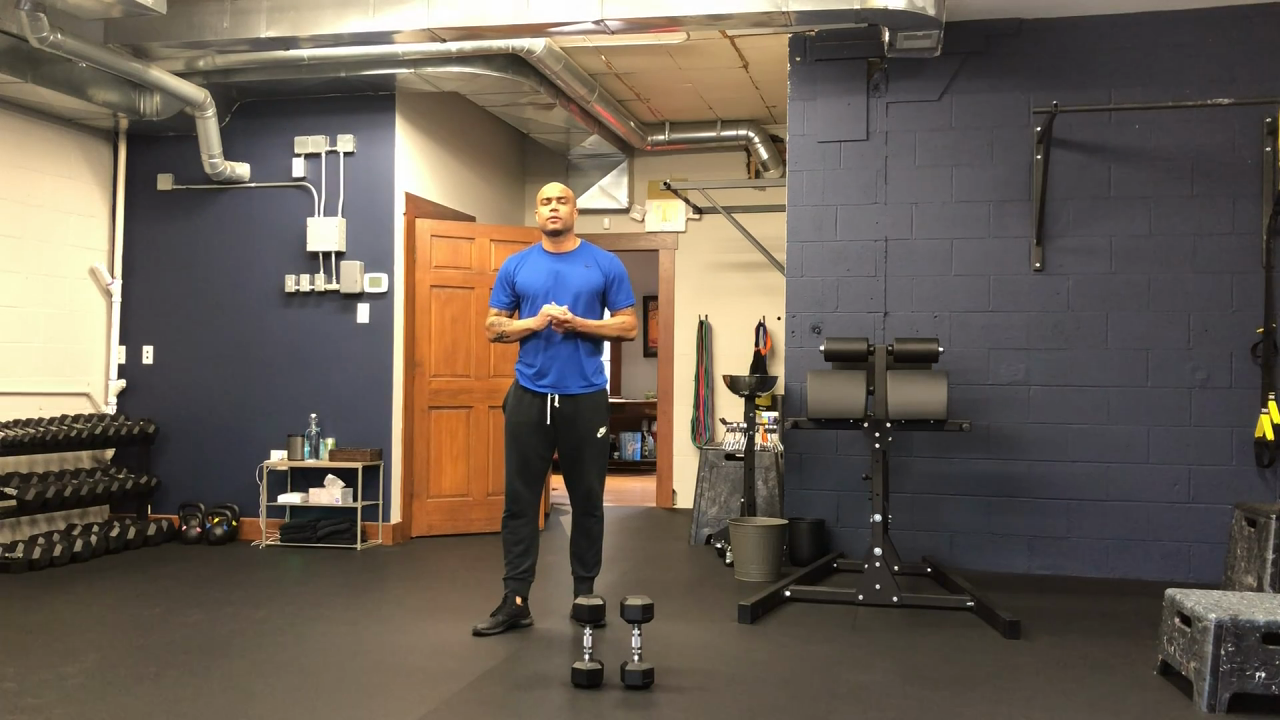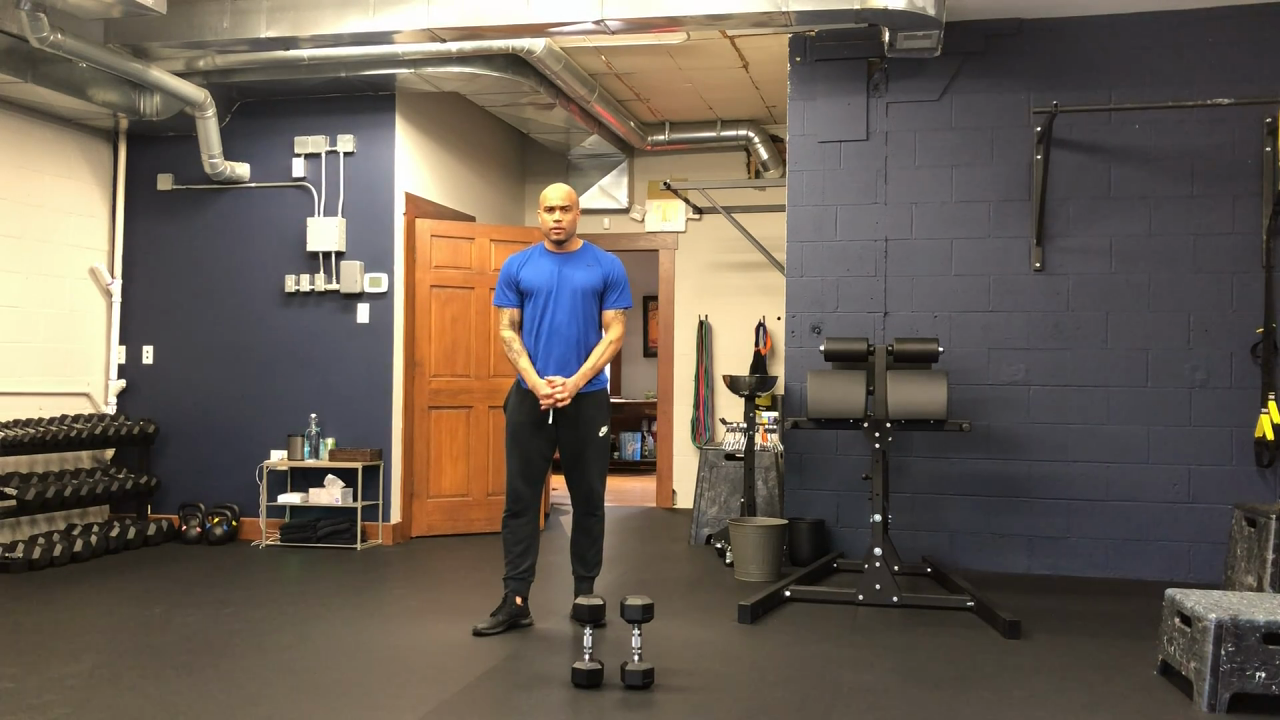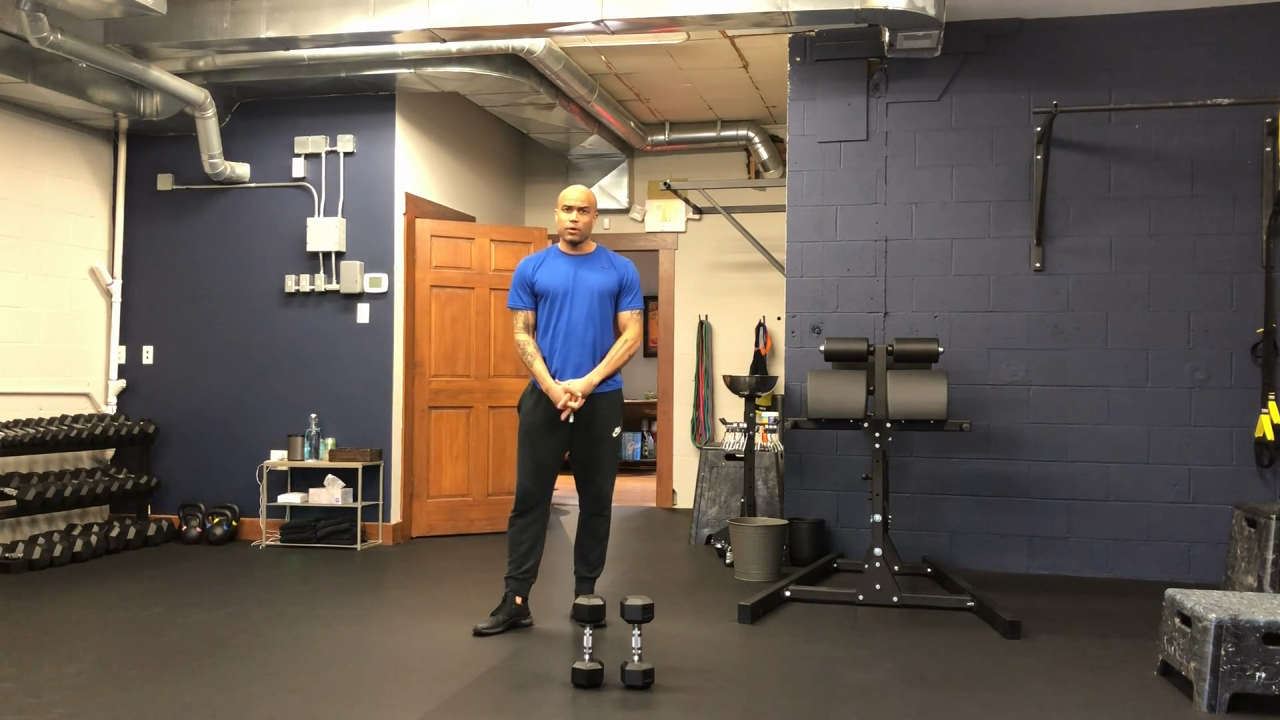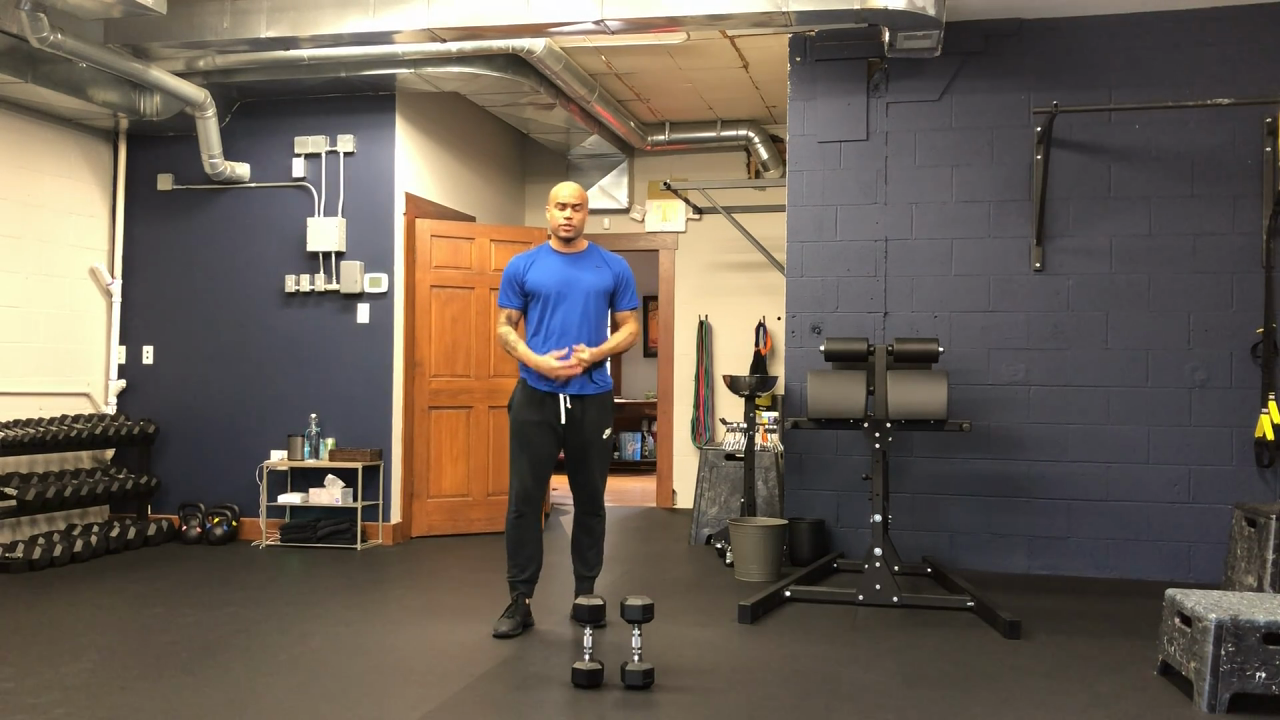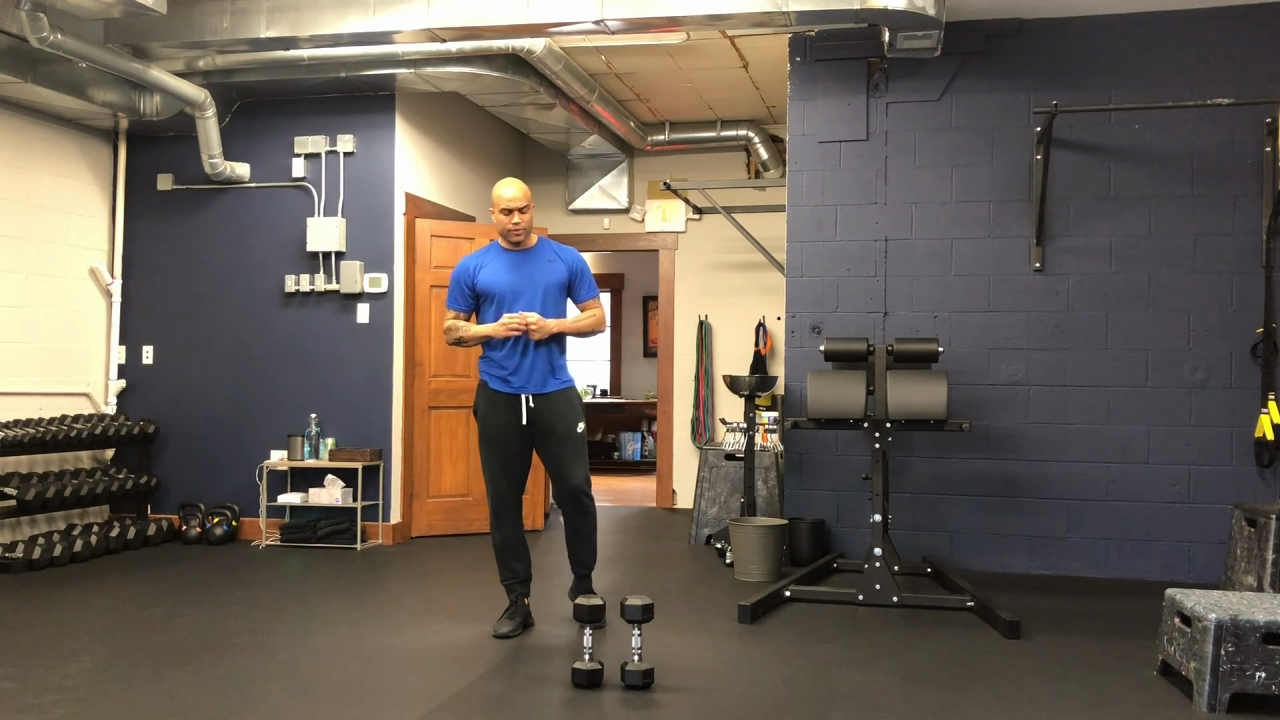
dt=1s
person 1, frame 1
left shoulder: (605, 264)
right shoulder: (515, 266)
left elbow: (628, 327)
right elbow: (493, 328)
left wrist: (577, 324)
right wrist: (535, 322)
left hip: (586, 398)
right hip: (529, 396)
left knee: (587, 502)
right knee: (520, 500)
left ankle: (585, 595)
right ankle: (515, 600)
person 1, frame 2
left shoulder: (606, 266)
right shoulder: (517, 266)
left elbow: (614, 334)
right elbow: (508, 332)
left wrist: (573, 384)
right wrist: (537, 383)
left hip: (587, 398)
right hip: (529, 397)
left knee: (588, 501)
right knee: (520, 500)
left ankle: (585, 594)
right ankle: (516, 599)
person 1, frame 3
left shoulder: (620, 270)
right shoulder: (531, 268)
left elbow: (631, 335)
right elbow: (522, 334)
left wrist: (588, 383)
right wrist: (552, 387)
left hip: (602, 399)
right hip: (543, 397)
left knee: (596, 502)
right knee: (530, 498)
left ankle: (585, 593)
right ankle: (516, 599)
person 1, frame 4
left shoulder: (613, 267)
right shoulder: (522, 266)
left elbow: (629, 331)
right elbow: (504, 329)
left wrist: (593, 355)
right wrist: (538, 361)
left hip: (592, 398)
right hip: (535, 397)
left knee: (590, 501)
right knee: (524, 500)
left ankle: (585, 593)
right ankle: (521, 599)
person 1, frame 5
left shoulder: (566, 259)
right shoulder: (471, 267)
left elbow: (595, 317)
right elbow: (451, 330)
left wrist: (553, 324)
right wrist: (492, 329)
left hip: (556, 393)
right hip: (499, 397)
left knee: (575, 491)
right knee: (504, 501)
left ankle: (583, 584)
right ankle: (518, 600)
